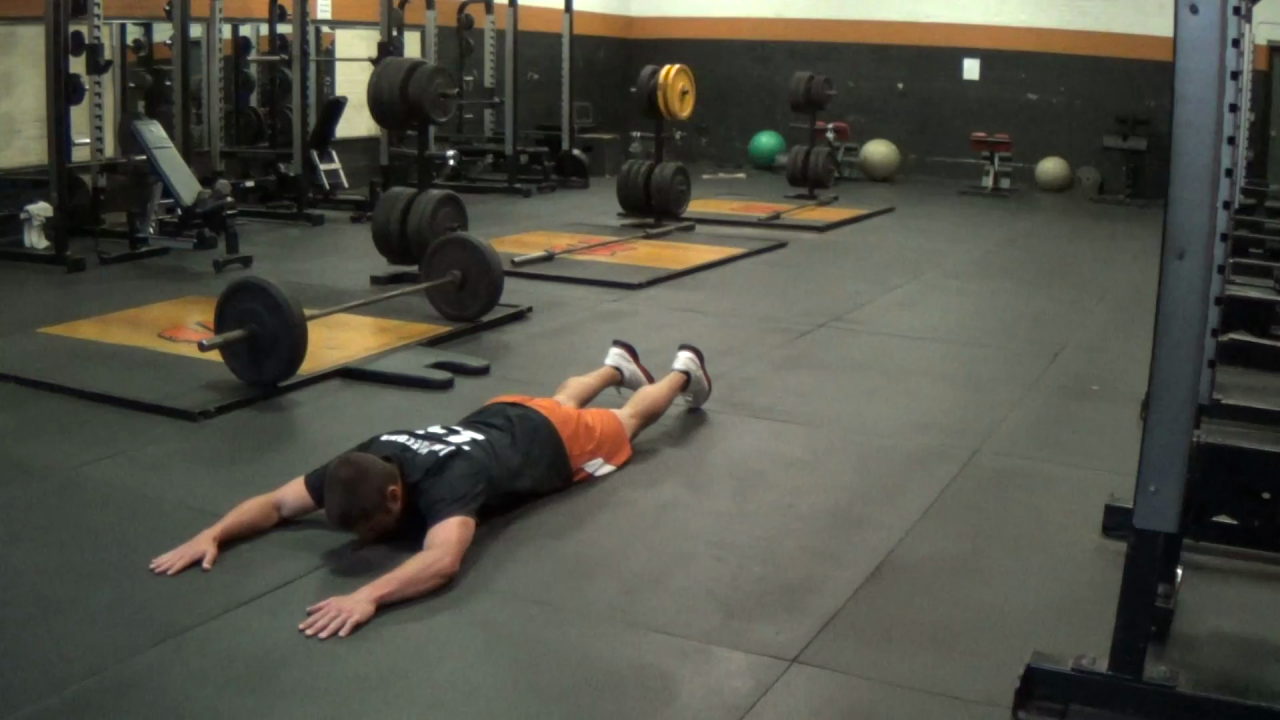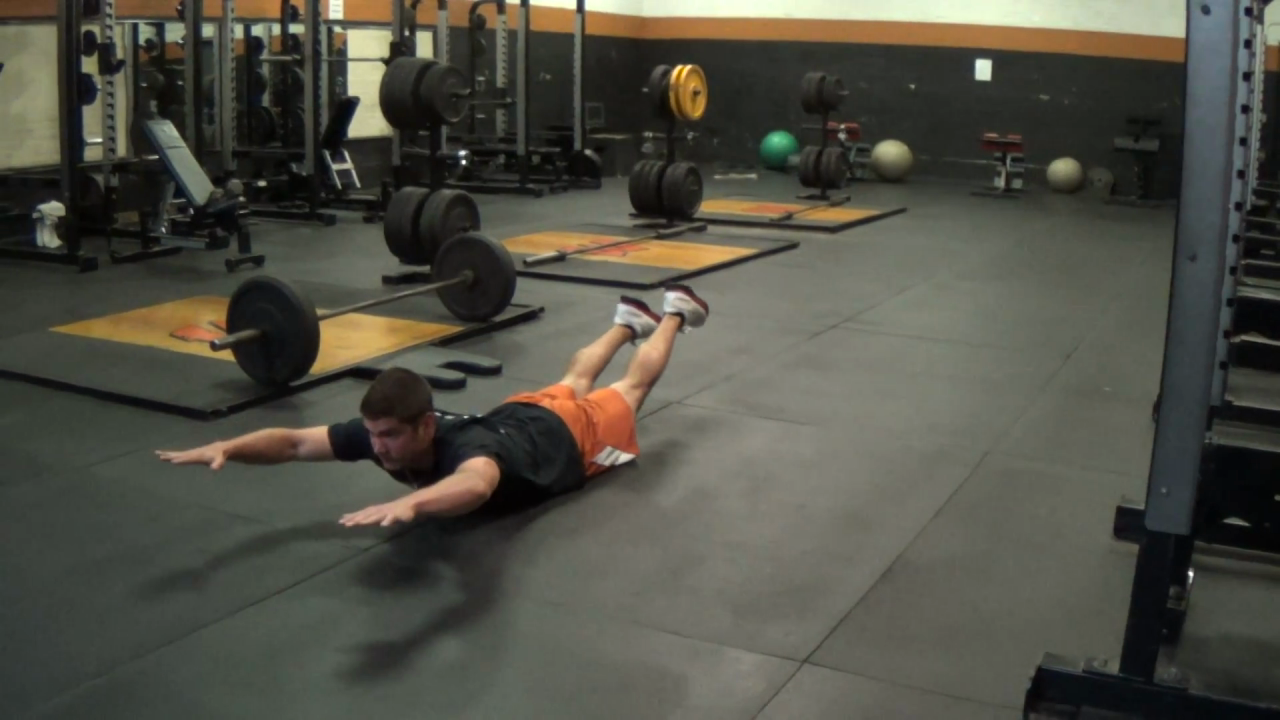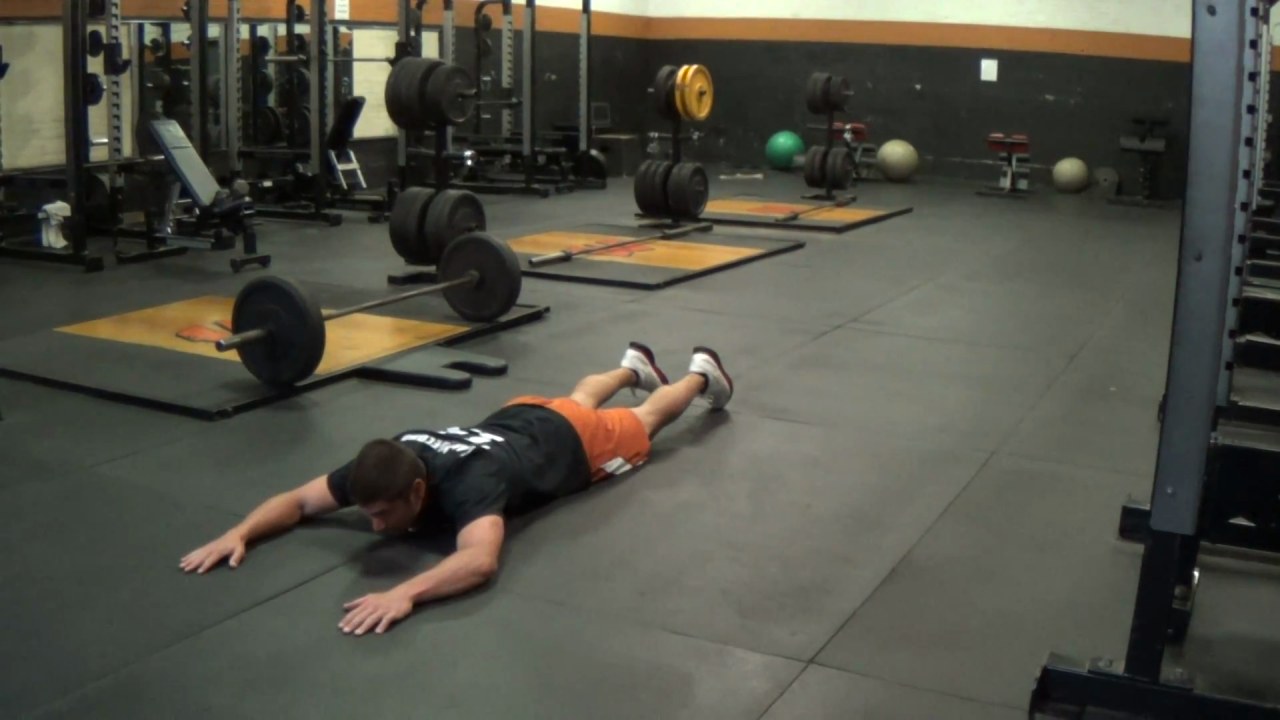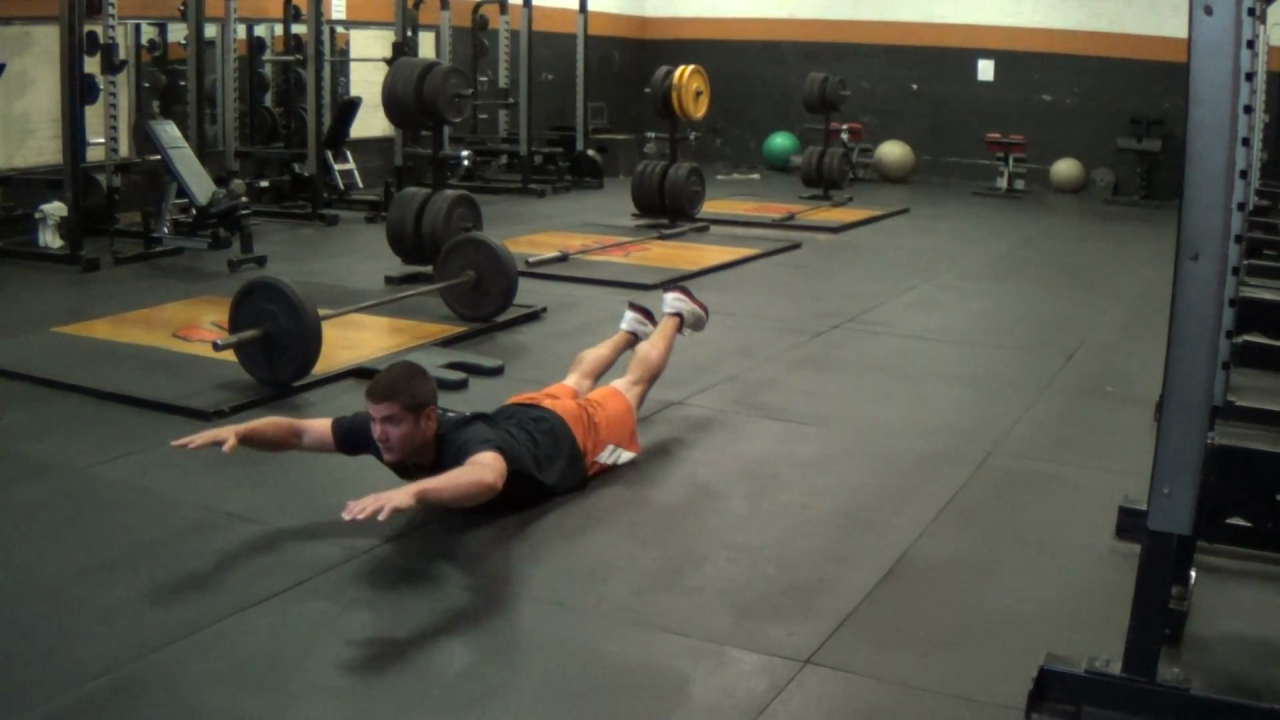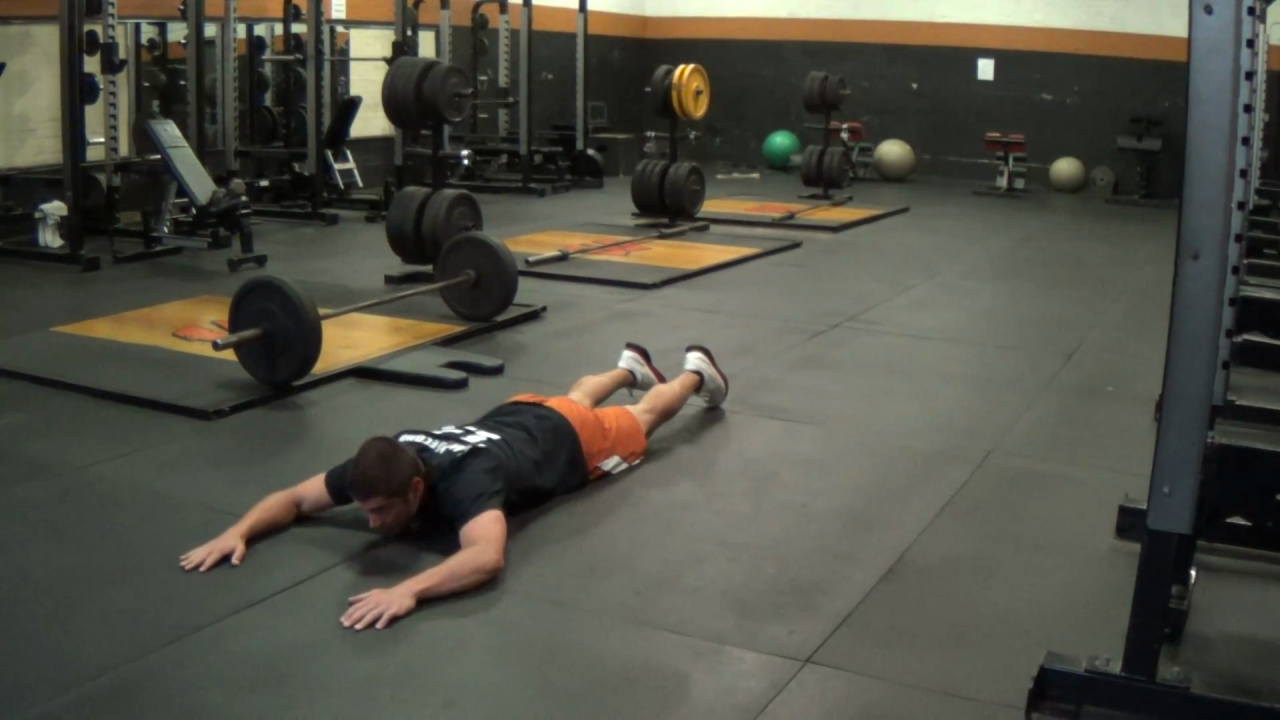
dt=1s
person 1, frame 1
left shoulder: (445, 483)
right shoulder: (367, 460)
left elbow: (443, 561)
right elbow: (277, 502)
left wrist: (369, 594)
right wrist: (212, 534)
left hip: (552, 443)
right hip: (497, 418)
left knee: (625, 422)
right knee: (564, 398)
left ankle: (683, 371)
right ankle: (618, 364)
person 1, frame 2
left shoulder: (465, 446)
right shoulder: (381, 429)
left elbow: (477, 485)
right elbow: (294, 442)
left wrist: (409, 502)
right wrist: (226, 447)
left hip: (568, 438)
right hip: (517, 416)
left knee: (629, 392)
right knee: (574, 381)
left ankle: (673, 314)
right ankle: (630, 321)
person 1, frame 3
left shoulder: (467, 483)
right shoulder: (387, 461)
left elbow: (481, 560)
right elbow: (298, 499)
left wrist: (405, 593)
right wrist: (239, 532)
left hip: (571, 444)
right hip: (516, 420)
left knee: (643, 420)
right knee: (579, 398)
left ankle: (702, 372)
right ankle: (635, 365)
person 1, frame 4
left shoulder: (467, 442)
right shoulder: (379, 427)
left elbow: (488, 479)
right elbow: (297, 430)
left wrist: (411, 492)
right wrist: (237, 431)
left hip: (570, 440)
right hip: (518, 416)
left knee: (630, 391)
right knee: (575, 381)
left ankle: (673, 314)
right ankle: (632, 327)
person 1, frame 5
left shoulder: (465, 481)
right shoulder: (380, 465)
left elbow: (488, 557)
right elbow: (295, 497)
left wrist: (409, 590)
right wrist: (239, 530)
left hip: (567, 440)
right hip: (513, 417)
left knee: (640, 418)
right knee: (577, 396)
left ankle: (696, 372)
right ankle: (631, 366)
